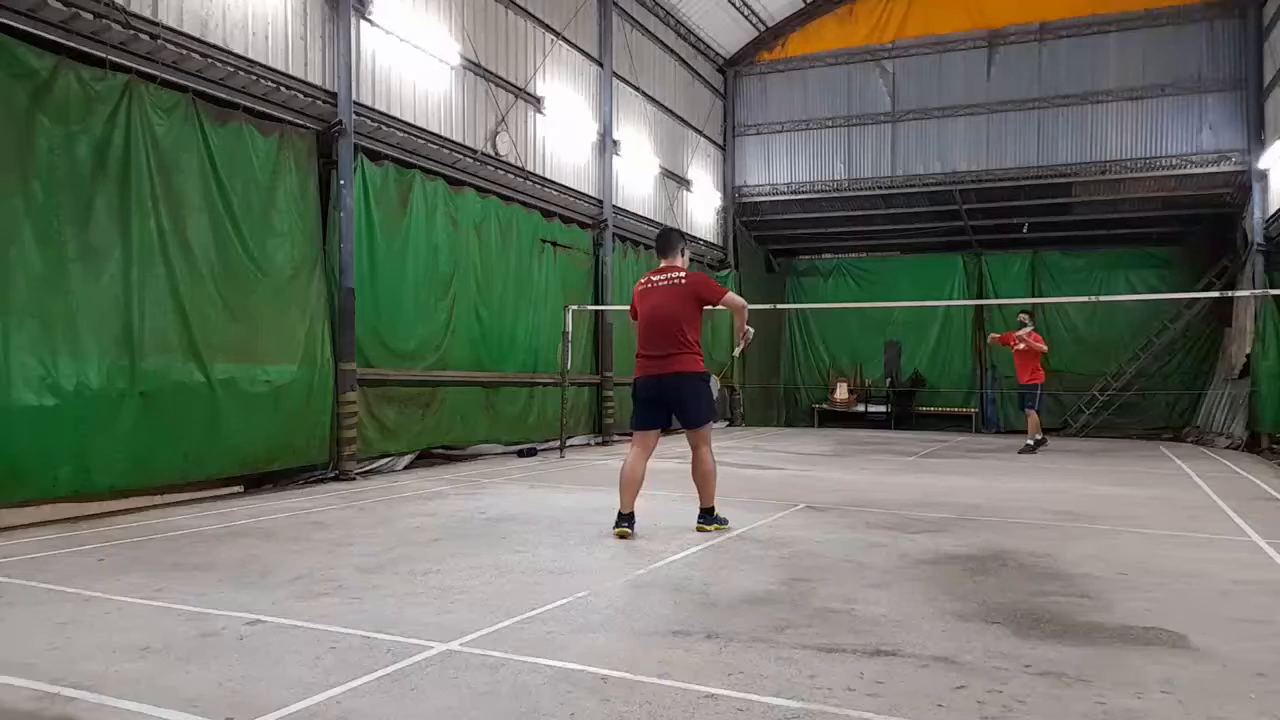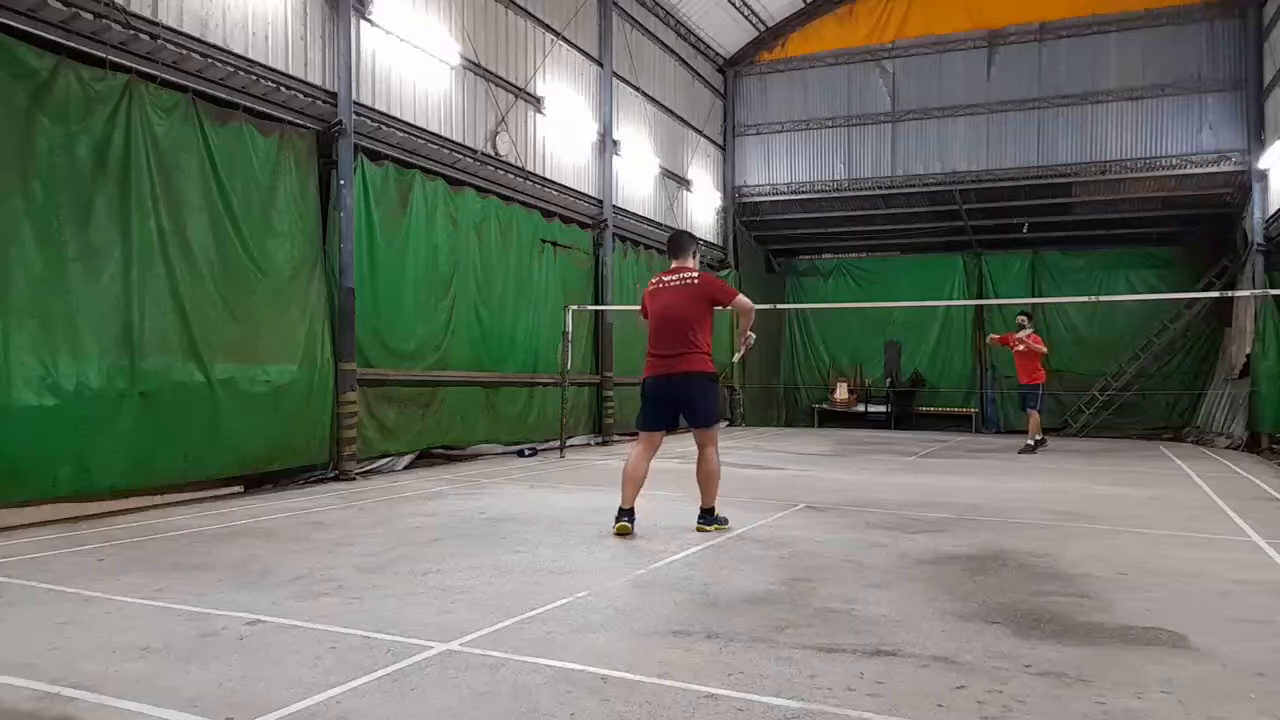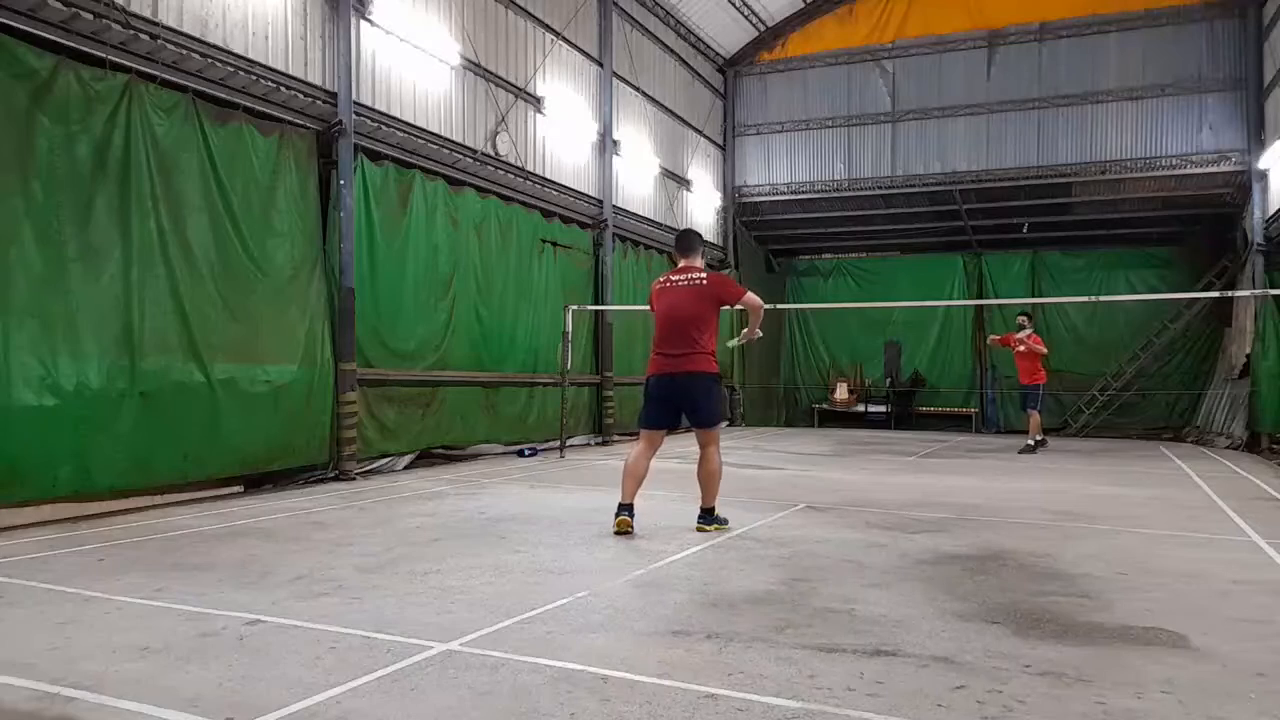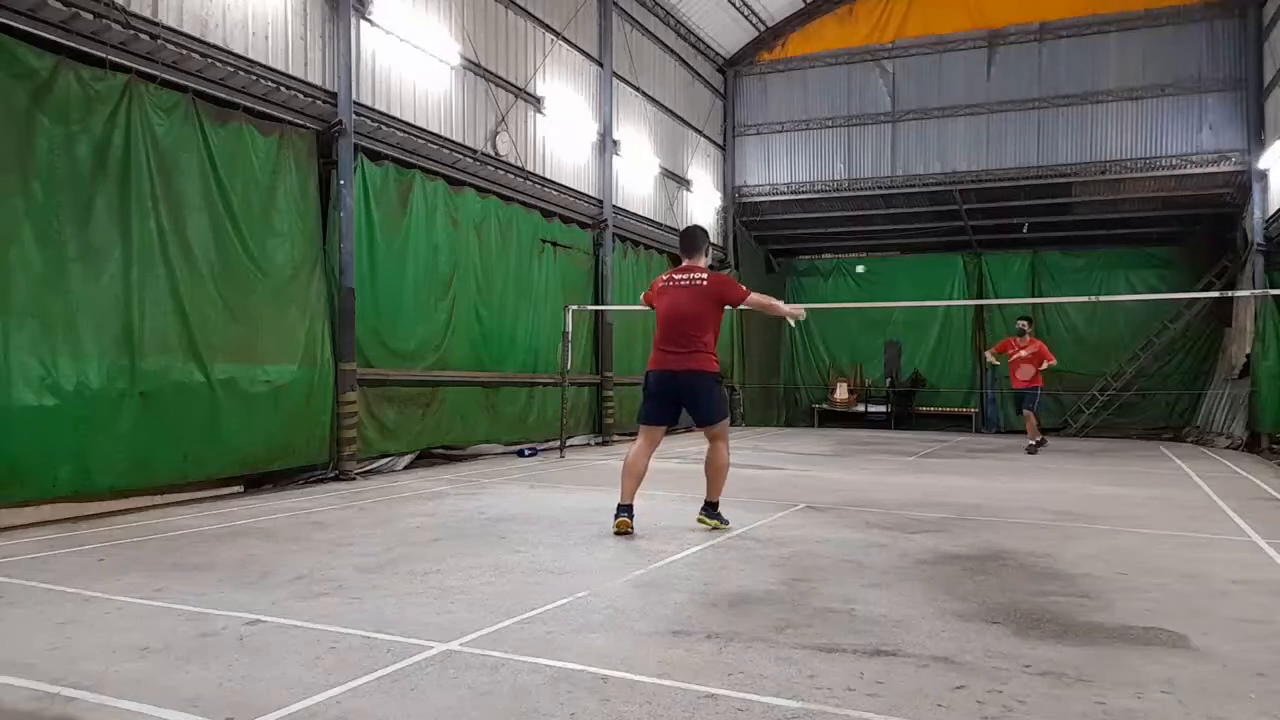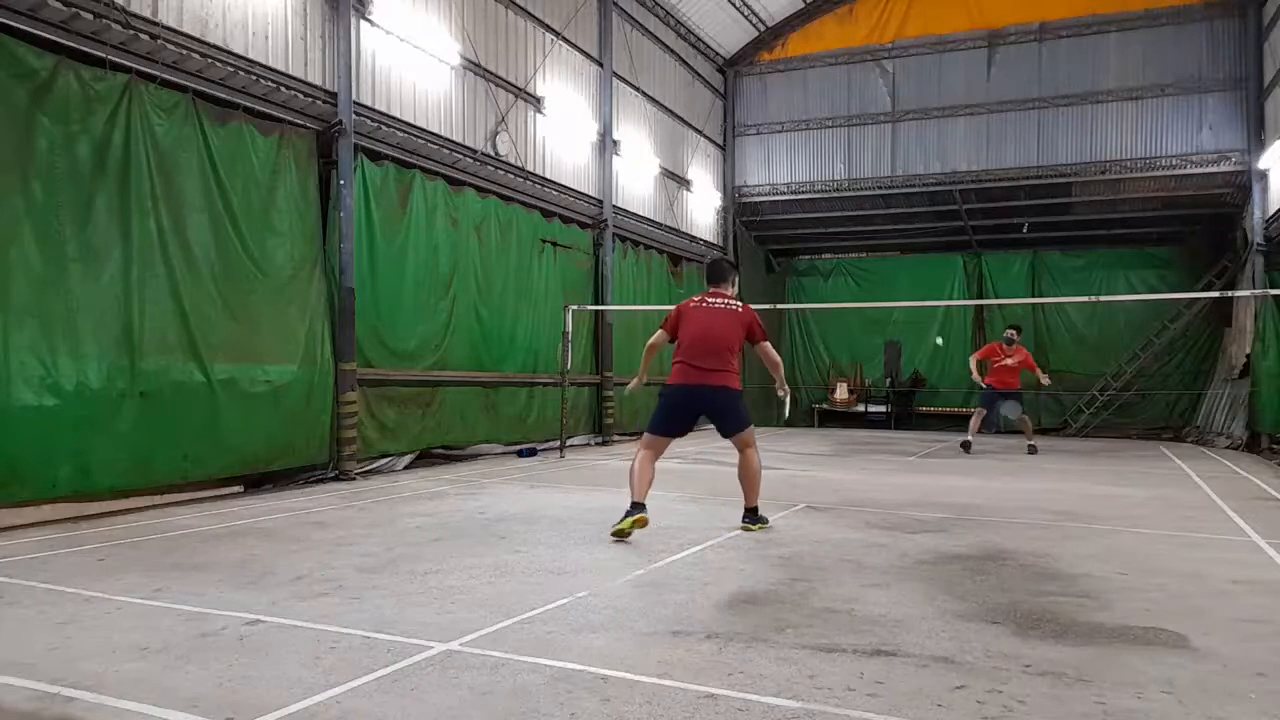
dt=0.4s
person 1, frame 1
left shoulder: (641, 288)
right shoulder: (694, 281)
right elbow: (739, 304)
right wrist: (741, 328)
left hip: (647, 376)
right hip: (686, 374)
left knee: (639, 448)
right knee: (701, 446)
left ankle: (625, 517)
right ankle: (707, 515)
person 1, frame 2
left shoulder: (651, 288)
right shoulder: (704, 281)
right elbow: (747, 307)
right wrist: (743, 334)
left hip: (656, 376)
right hip: (695, 374)
left knee: (644, 447)
right knee: (707, 446)
left ankle: (625, 513)
right ankle: (708, 515)
person 1, frame 3
left shoulder: (659, 286)
right shoulder: (713, 281)
right elbow: (756, 304)
right wrist: (752, 330)
left hip: (659, 374)
right hip: (699, 374)
left knee: (645, 445)
right knee: (709, 446)
left ankle: (625, 509)
right ankle: (708, 515)
person 1, frame 4
left shoulder: (660, 283)
right shoulder: (716, 282)
left elbow: (645, 300)
right elbow: (762, 303)
right wrist: (790, 311)
left hip: (660, 371)
right hip: (699, 373)
left knee: (644, 442)
right knee: (718, 440)
left ankle: (624, 510)
right ankle: (710, 509)
person 1, frame 5
left shoulder: (686, 307)
right shoulder: (745, 313)
left elbow: (654, 344)
right elbow: (772, 358)
left wrist: (640, 376)
right wrist: (781, 384)
left hip: (680, 387)
right hip: (724, 389)
left knee: (647, 451)
right knee: (748, 446)
left ankle: (636, 508)
right ankle: (752, 514)
